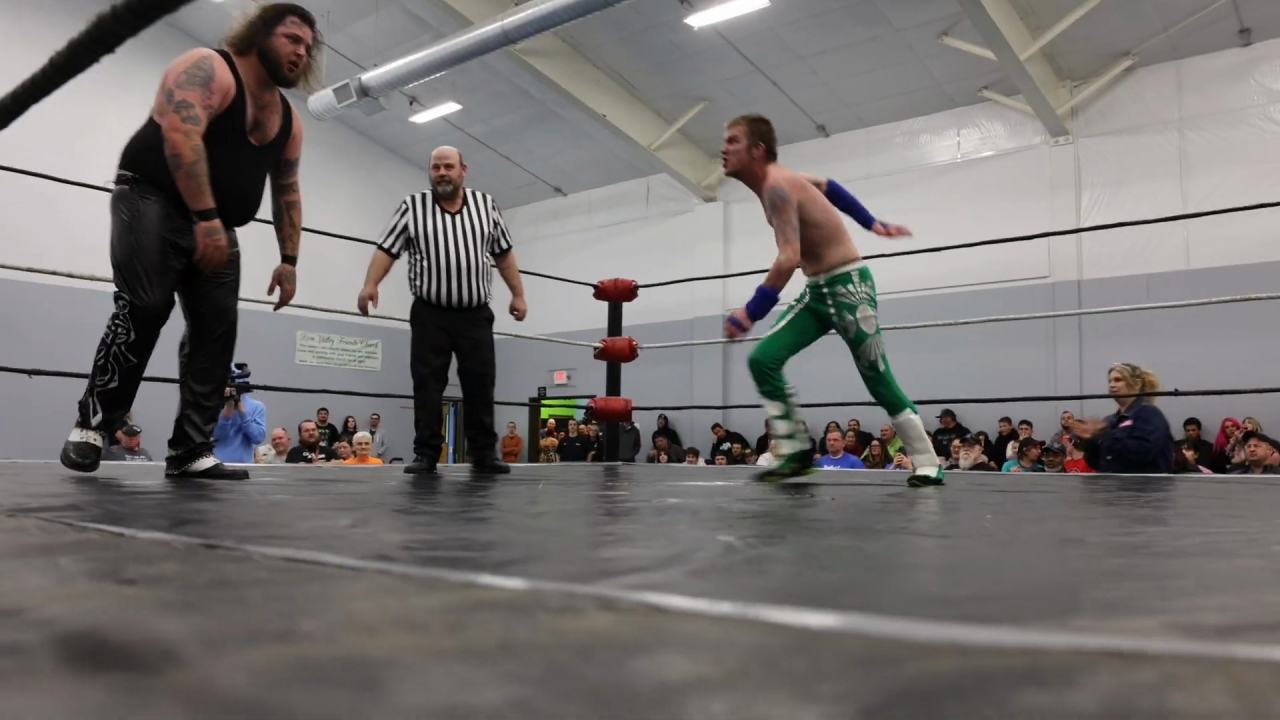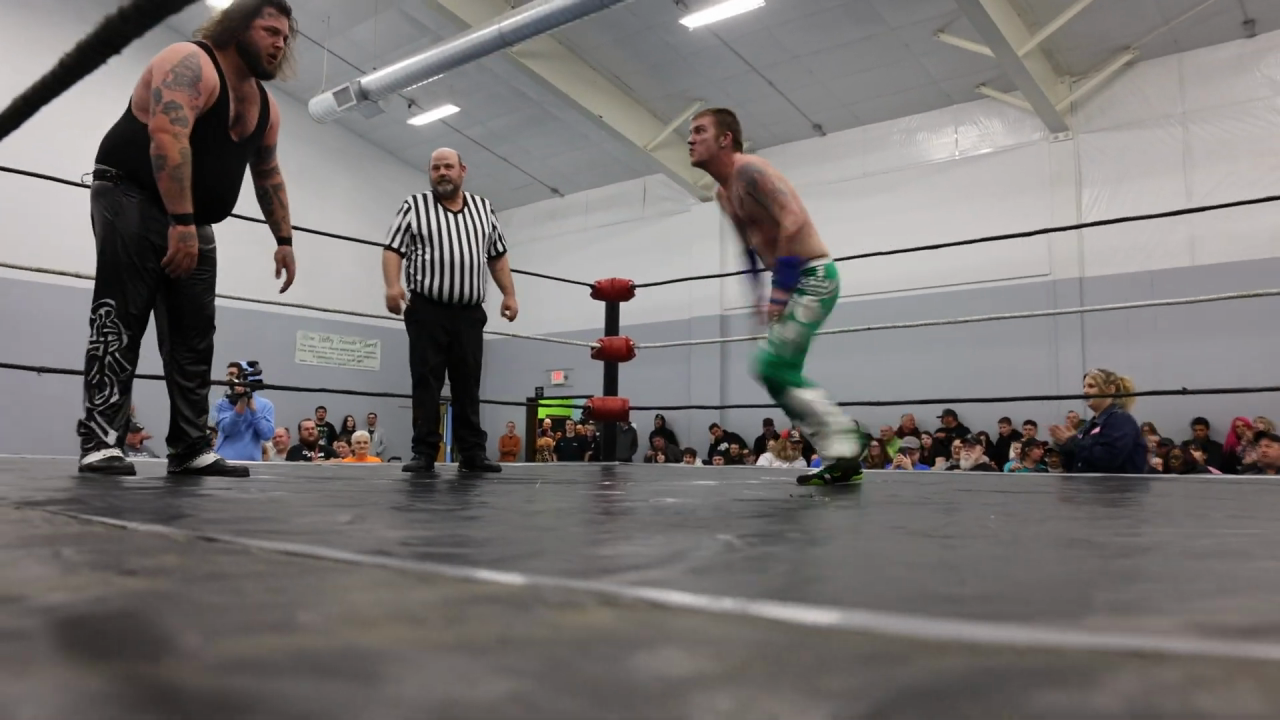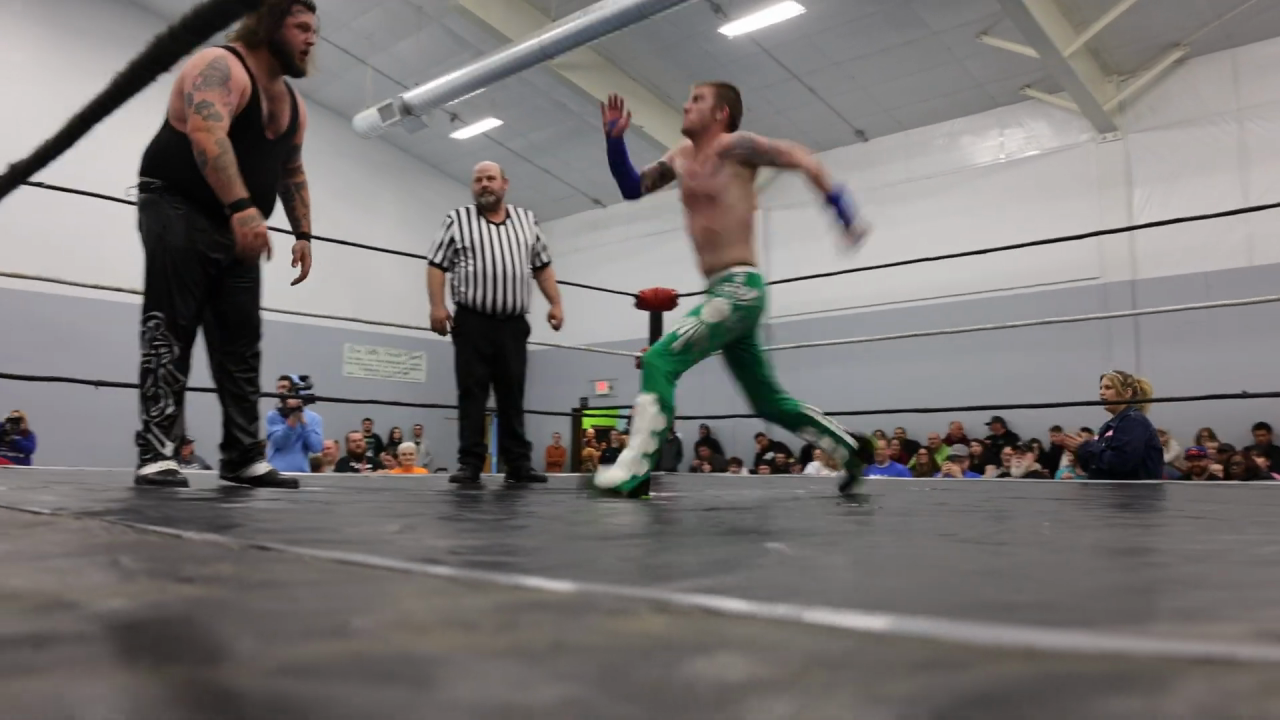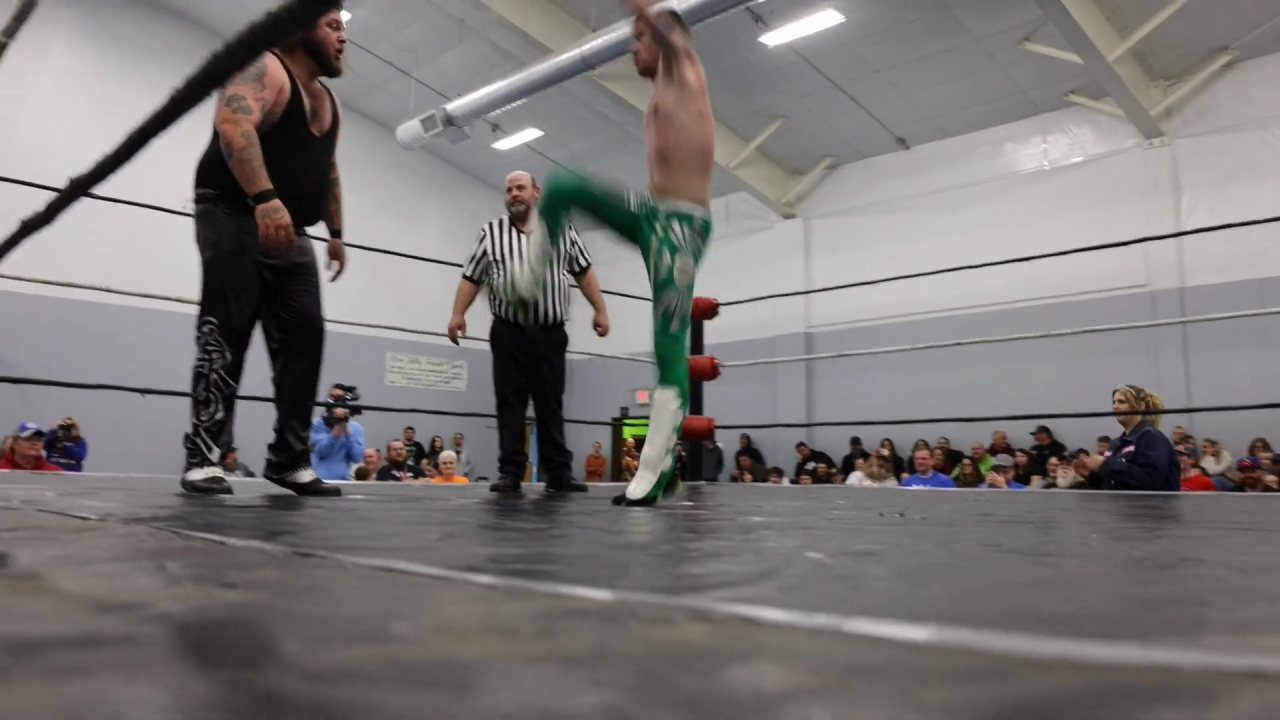
dt=0.3s
person 1, frame 1
left shoulder: (288, 120)
right shoulder: (208, 69)
left elbow: (287, 192)
right elbow: (181, 134)
left wrist: (288, 259)
right wrist: (206, 217)
left hip: (214, 228)
right hip: (151, 201)
left knee: (216, 333)
right knee: (142, 308)
left ankle: (191, 451)
right ankle: (93, 425)
person 1, frame 2
left shoulder: (265, 107)
right shoulder: (190, 64)
left elbow: (269, 175)
right elbow: (168, 137)
left wrist: (284, 239)
right wrist: (180, 222)
left hip: (193, 222)
right hip: (132, 198)
left knee: (193, 330)
right knee: (123, 313)
left ankle: (190, 448)
right ankle: (100, 441)
person 1, frame 3
left shoulder: (293, 104)
right shoulder: (221, 66)
left elbow: (292, 173)
right elbow: (206, 134)
left wrist: (303, 234)
right wrist: (241, 209)
left hip: (235, 226)
right hip: (178, 210)
left knee: (240, 340)
right knee: (171, 327)
left ankle: (243, 455)
right ankle: (156, 454)
person 1, frame 4
left shoulder: (329, 102)
right shoulder: (263, 69)
left elbow: (328, 171)
right elbow: (234, 128)
left wrist: (336, 233)
right wrist: (265, 198)
left hip: (288, 235)
right hip: (235, 219)
left knee: (303, 340)
right knee: (225, 335)
left ankle: (290, 459)
right ankle: (203, 460)
person 2, frame 1
left shoulder: (776, 187)
right shoulder: (772, 181)
left elbow: (789, 259)
right elbow: (829, 187)
left wrist: (748, 314)
right wrist: (873, 224)
left hip: (849, 285)
right hip: (816, 290)
left knee: (879, 383)
right knee: (763, 360)
left ankle: (926, 461)
right ankle: (794, 451)
person 2, frame 2
left shoulder: (748, 169)
right shoulder: (724, 190)
left elbow: (794, 223)
left wrist: (783, 289)
right wrist: (756, 292)
left hip: (813, 279)
right hip: (784, 283)
left knee: (771, 366)
right knee: (775, 378)
left ankle: (842, 438)
right ankle: (842, 459)
person 2, frame 3
left shoulder: (736, 148)
right shoulder: (683, 157)
left elbow: (807, 162)
right elbow: (631, 187)
left wrist: (845, 214)
right wrist: (615, 137)
left hip: (739, 289)
right hip: (721, 294)
left knee: (659, 361)
right knee: (770, 403)
left ankle: (633, 470)
right ankle: (844, 447)
person 2, frame 4
left shoulder: (682, 63)
right shoulder: (672, 82)
left hip: (682, 227)
right hip: (651, 215)
left knee: (669, 350)
right knee: (559, 188)
left ankle: (658, 468)
right ankle: (534, 277)
person 3, frame 1
left shoulder: (485, 205)
right shoulder: (412, 206)
left elbow: (504, 254)
right elbow: (386, 249)
left wrist: (518, 294)
right wrist: (370, 284)
left hip: (475, 314)
right hip: (430, 314)
left knee: (480, 382)
right knee: (427, 383)
left ankle: (484, 452)
right ankle: (426, 454)
person 3, frame 2
left shoulder: (483, 208)
right shoulder: (414, 206)
left elbow: (497, 256)
right elbow: (393, 249)
left wrist: (509, 294)
right wrist: (393, 284)
left hip: (470, 313)
right hip: (427, 311)
left knee: (468, 384)
right knee: (426, 380)
left ankle: (473, 452)
right ankle: (424, 452)
person 3, frame 3
left shoulder: (527, 220)
right shoulder: (457, 219)
left elbow: (542, 267)
right elbow: (437, 265)
left wrist: (555, 303)
right wrist: (437, 305)
left hip: (513, 324)
right hip: (472, 322)
left knee: (512, 393)
right knee: (472, 391)
left ankle: (519, 463)
right ankle: (470, 463)
person 3, frame 4
left shoulder: (562, 226)
right shoulder: (491, 232)
left elbow: (583, 271)
right elbow: (471, 277)
left wrist: (600, 309)
right wrist: (458, 313)
left hip: (550, 333)
right hip: (508, 333)
left knee: (550, 402)
right knee: (510, 401)
left ankle: (559, 472)
right ankle: (510, 472)
